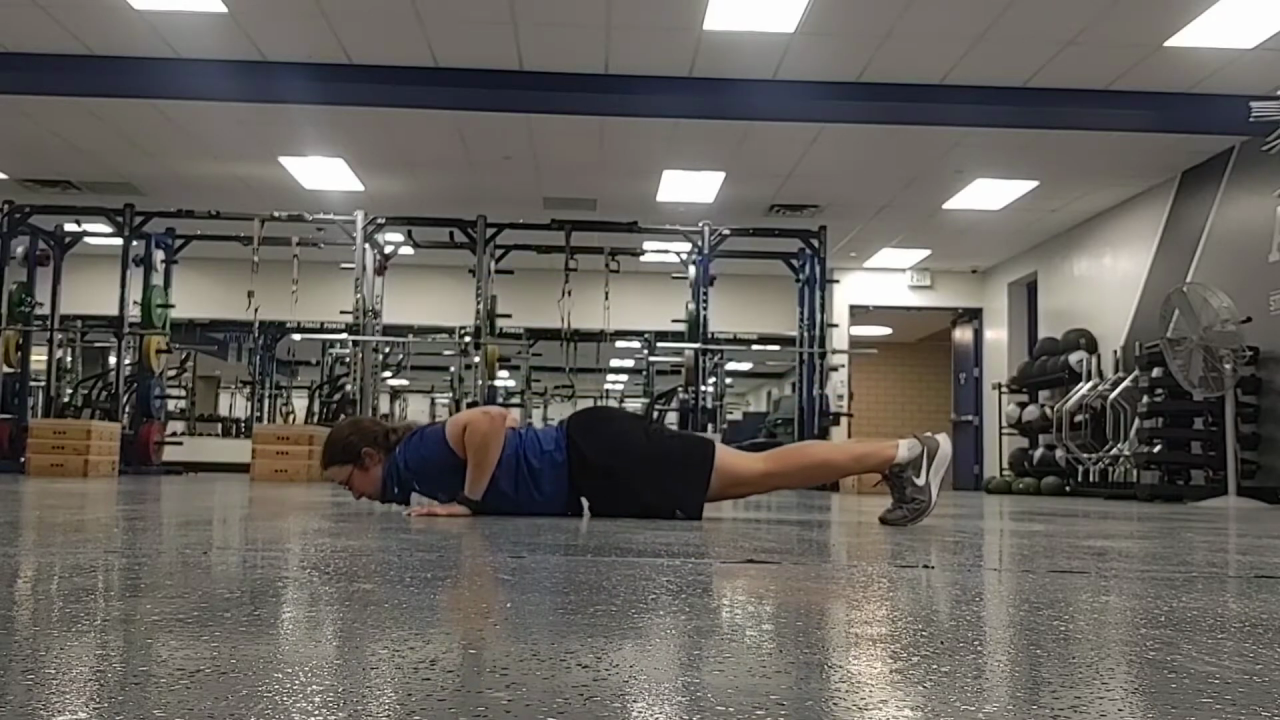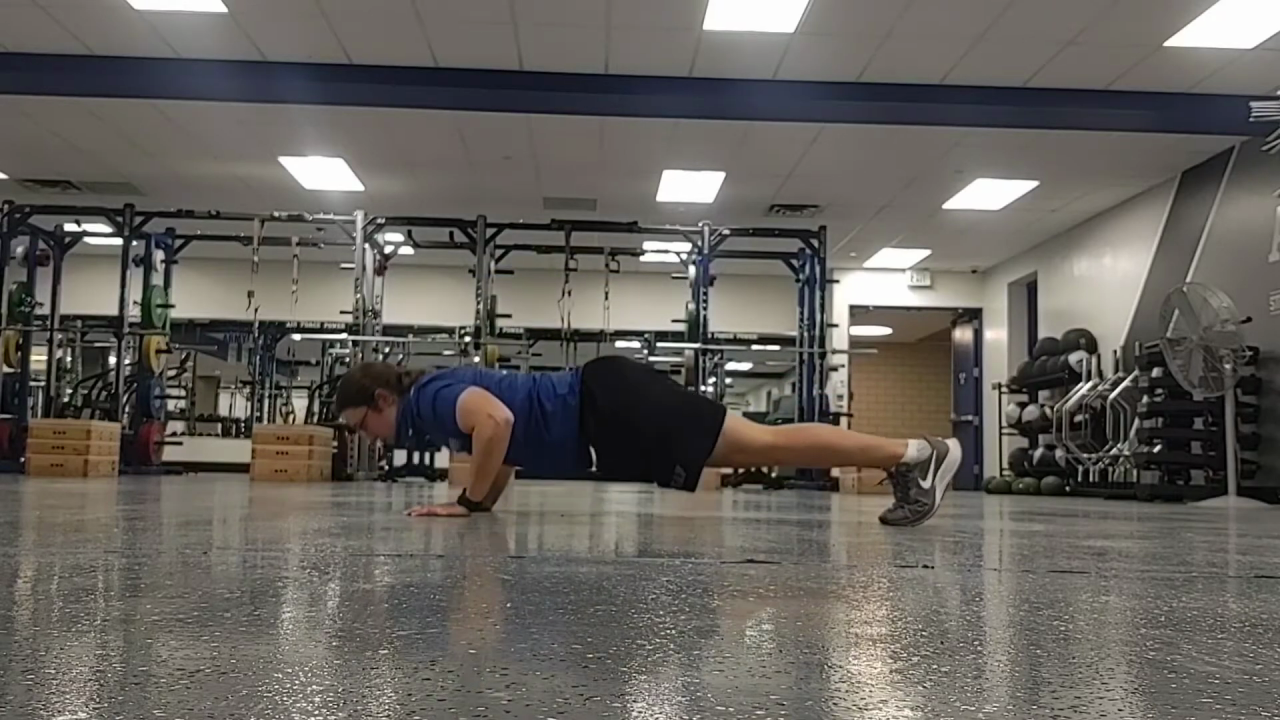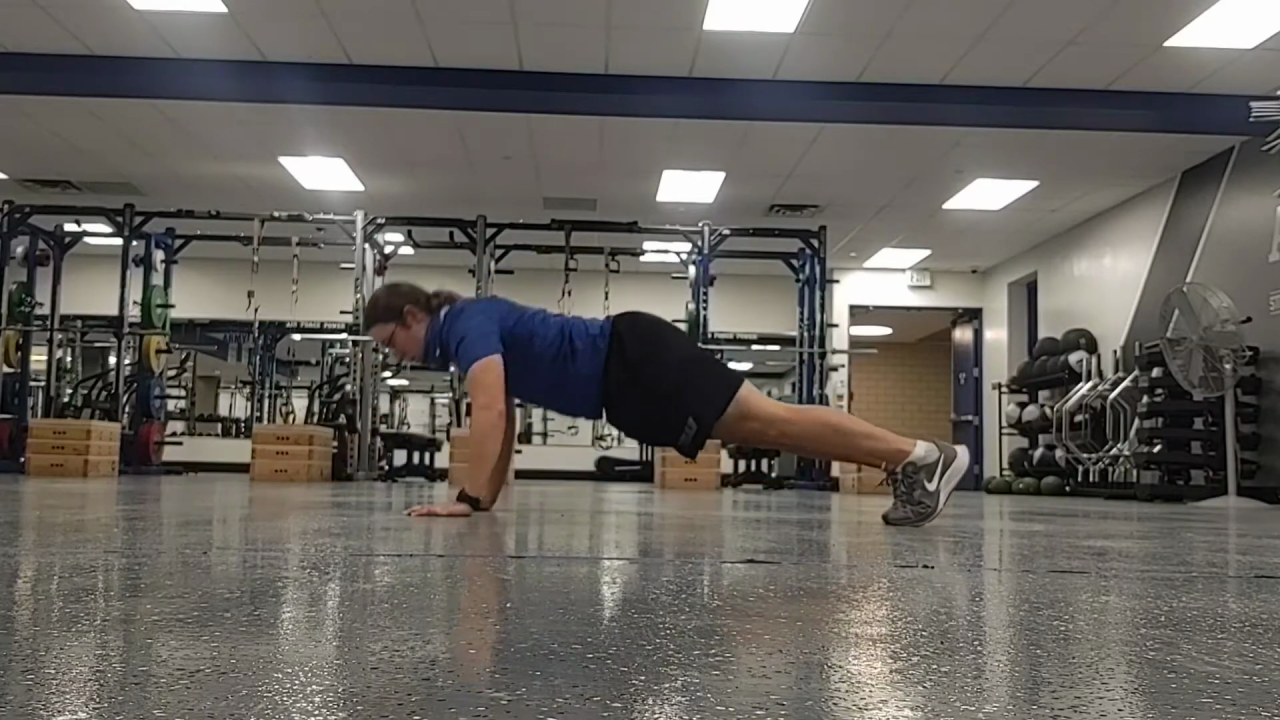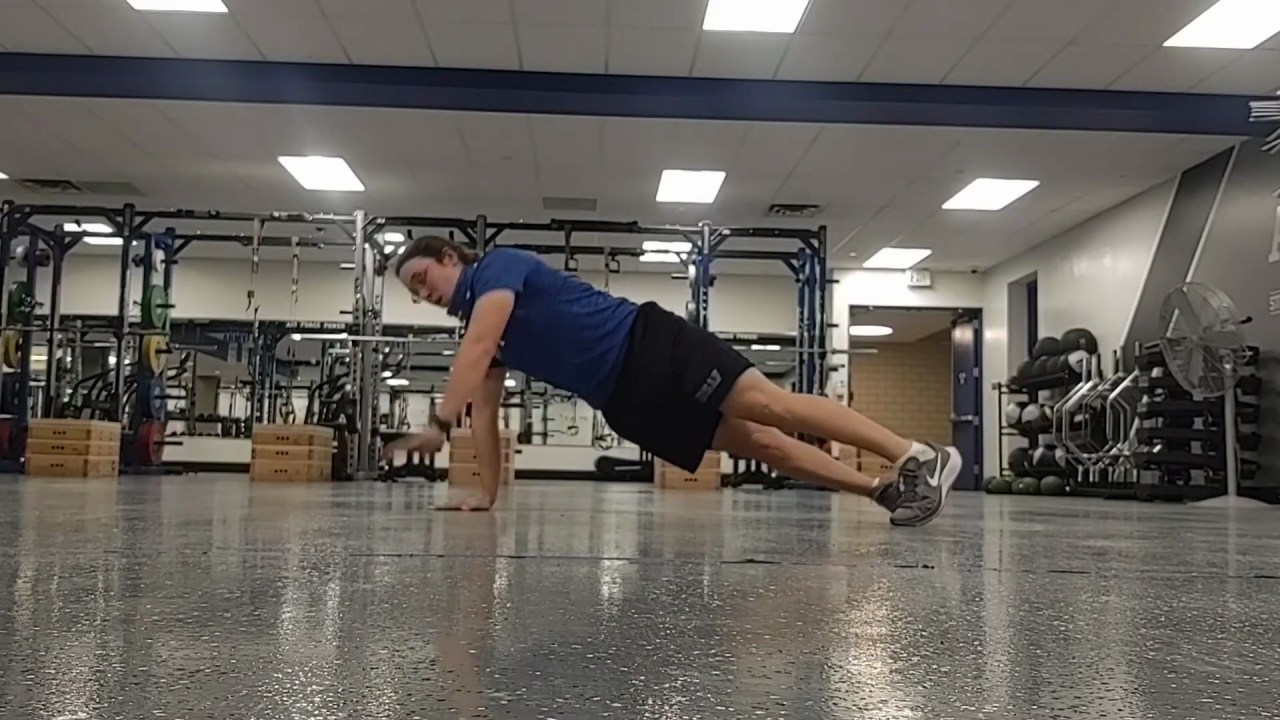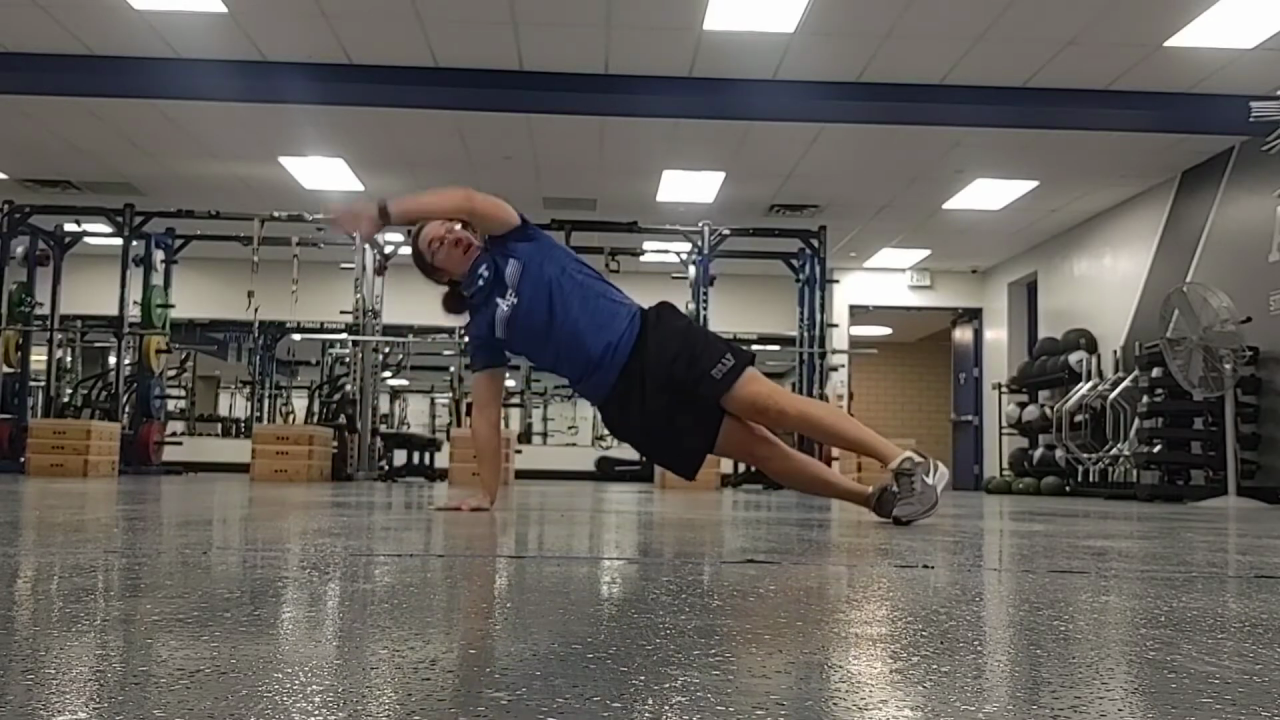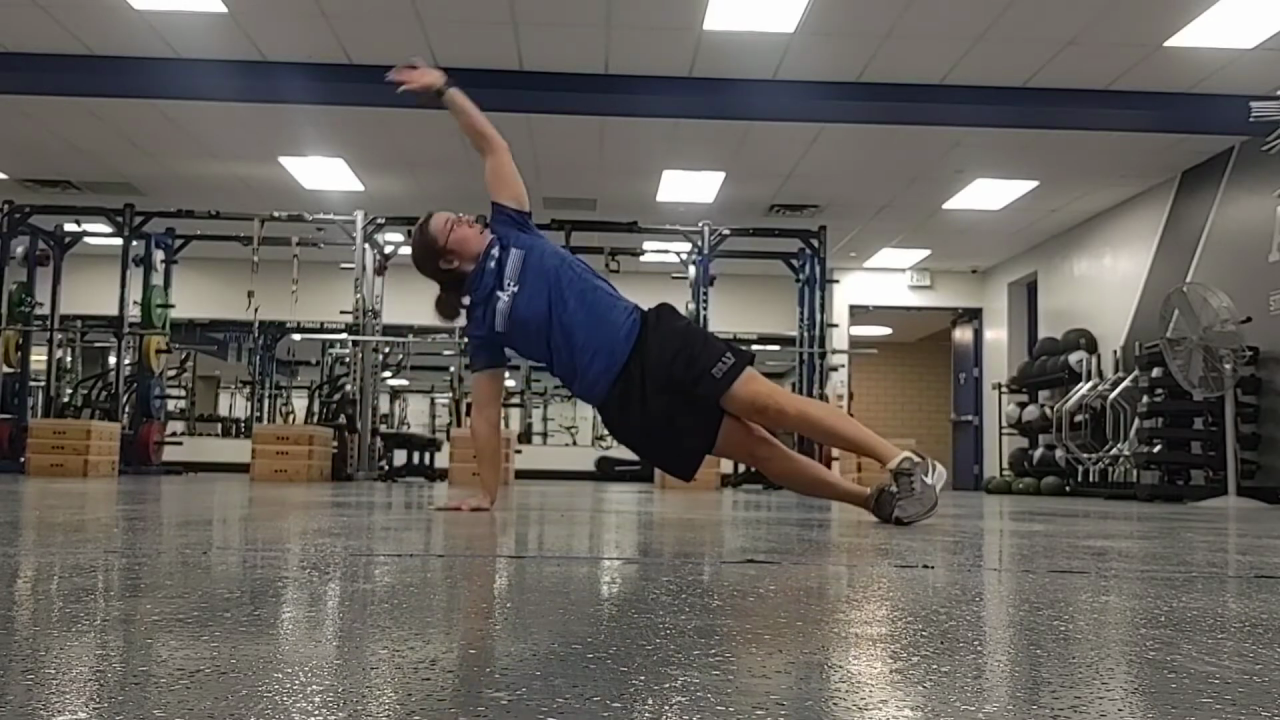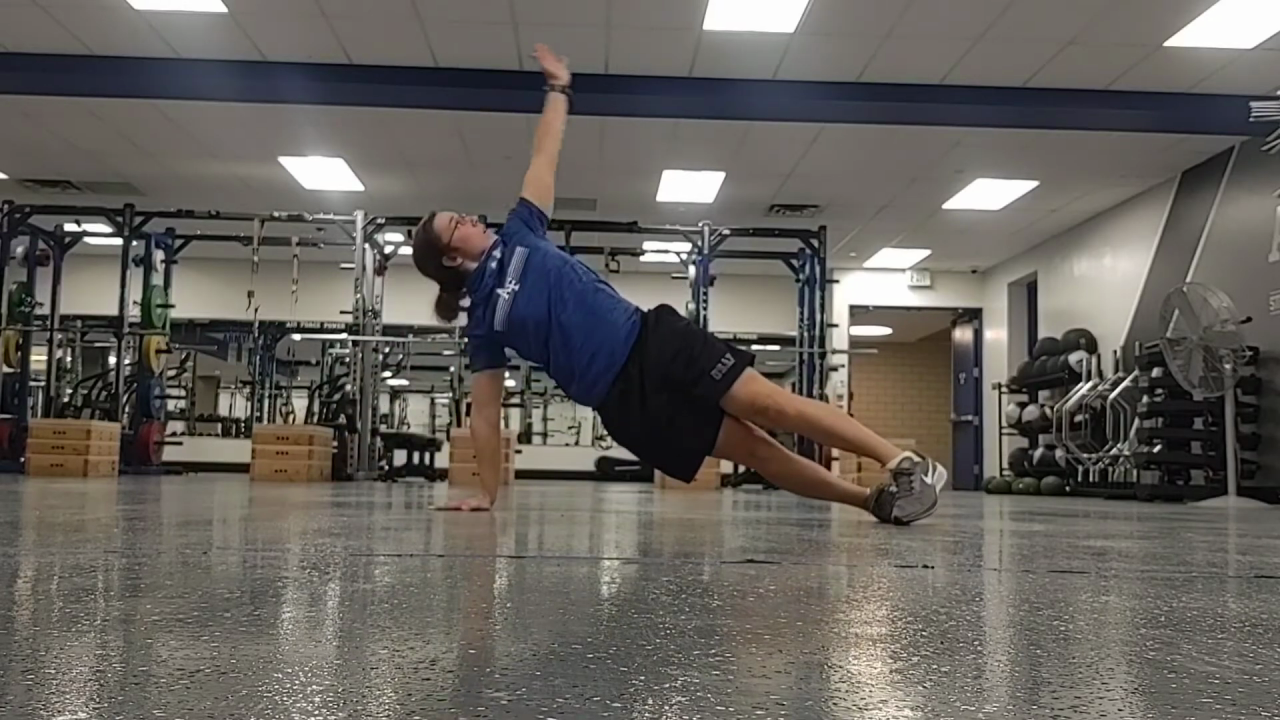
dt=0.3s
person 1, frame 1
left shoulder: (416, 455)
right shoulder: (420, 457)
left elbow: (489, 419)
left wrist: (466, 501)
right wrist: (474, 500)
left hip: (597, 455)
right hip: (588, 459)
left knee: (754, 472)
right knee: (751, 470)
left ankle: (909, 452)
right ankle: (903, 455)
person 1, frame 2
left shoulder: (431, 397)
right shoulder: (440, 396)
left elbow: (498, 420)
right elbow: (503, 445)
left wrist: (468, 502)
right wrist: (483, 500)
left hip: (609, 403)
right hip: (601, 415)
left knee: (760, 443)
right knee: (757, 448)
left ankle: (916, 453)
right ankle: (906, 457)
person 1, frame 3
left shoulder: (466, 323)
right shoulder: (460, 340)
left elbow: (490, 414)
right elbow: (503, 425)
left wrist: (471, 495)
right wrist: (490, 494)
left hip: (635, 356)
right hip: (626, 393)
left knee: (766, 419)
right knee: (760, 433)
left ankle: (924, 455)
right ankle: (897, 466)
person 1, frame 4
left shoulder: (499, 266)
right shoulder: (479, 320)
left elbow: (477, 345)
right elbow: (486, 410)
left wrist: (439, 424)
right wrist: (487, 492)
left hip: (650, 344)
right hip: (627, 399)
left knee: (770, 406)
right knee: (756, 443)
left ankle: (918, 456)
right ankle: (886, 488)
person 1, frame 5
left shoulder: (512, 244)
right shoulder: (482, 329)
left elbow: (467, 201)
right elbow: (486, 416)
left wrist: (384, 213)
right wrist: (486, 492)
left hip: (653, 345)
right hip: (623, 402)
left knee: (768, 402)
right knee: (755, 449)
left ankle: (904, 462)
right ankle: (879, 496)
person 1, frame 6
left shoulder: (512, 236)
right shoulder: (482, 324)
left elbow: (492, 148)
right elbow: (485, 411)
left wrist: (443, 89)
right wrist: (486, 493)
left hip: (656, 341)
right hip: (627, 403)
left knee: (770, 404)
right knee: (756, 451)
left ankle: (902, 465)
right ankle: (876, 498)
person 1, frame 7
left shoulder: (517, 238)
right shoulder: (481, 324)
left elbow: (545, 155)
right elbow: (485, 411)
left wrist: (558, 87)
right wrist: (487, 493)
left hip: (655, 342)
right hip: (624, 400)
left knee: (771, 405)
right knee: (754, 450)
left ankle: (904, 465)
right ankle: (875, 499)
